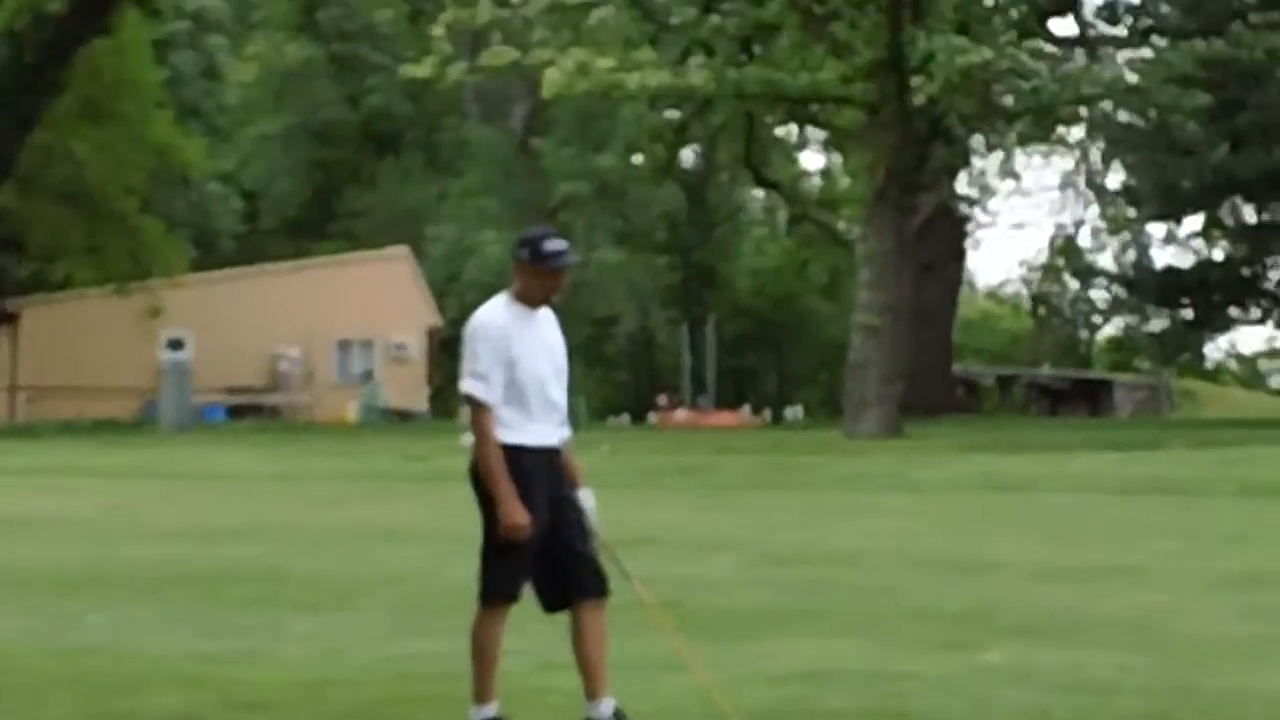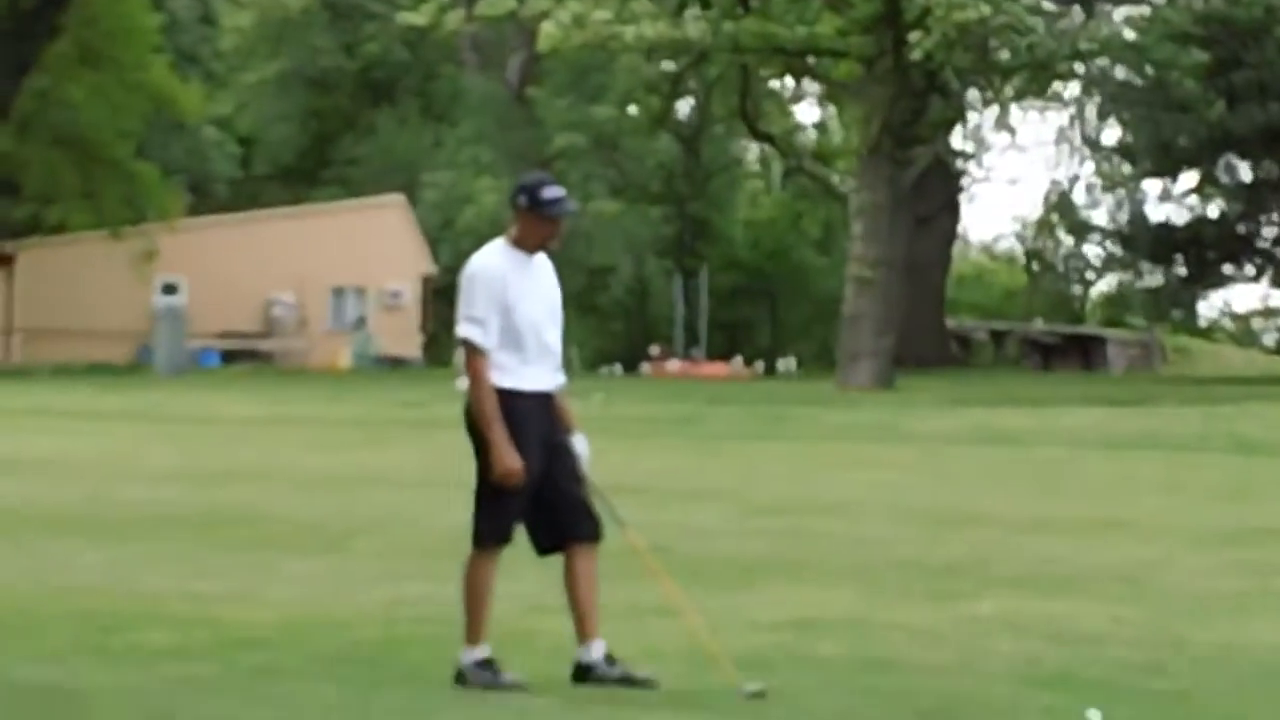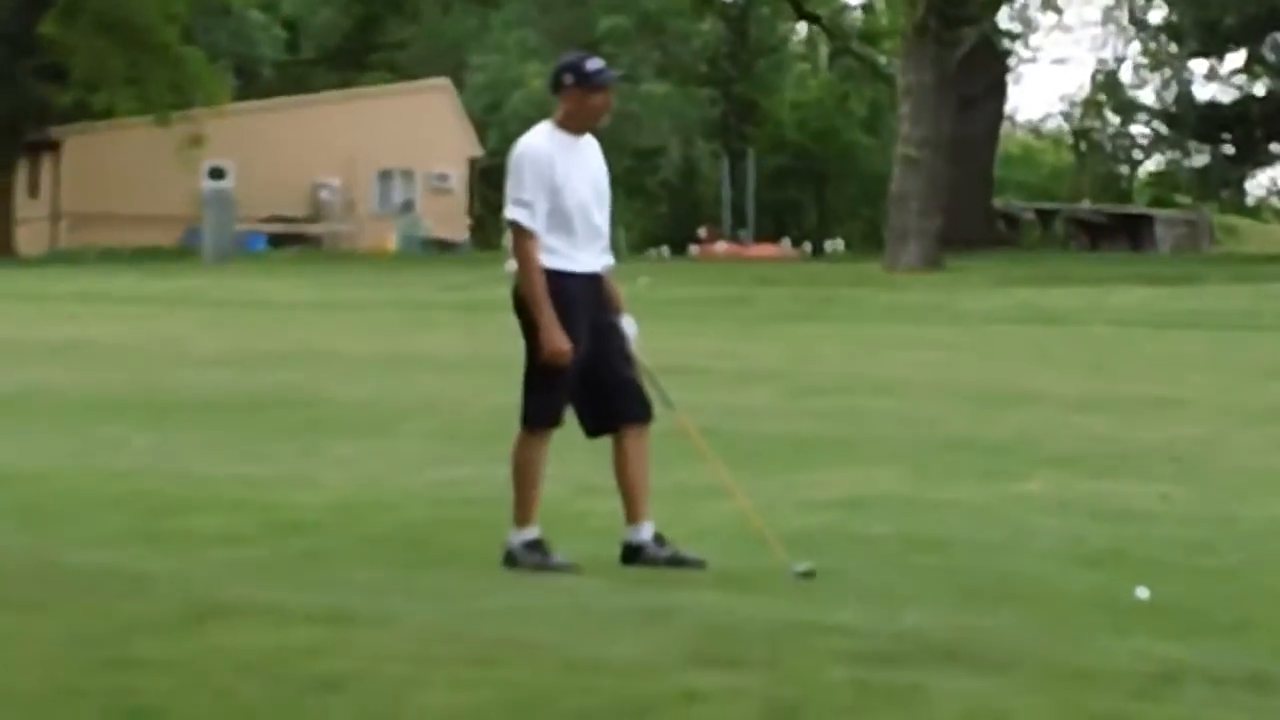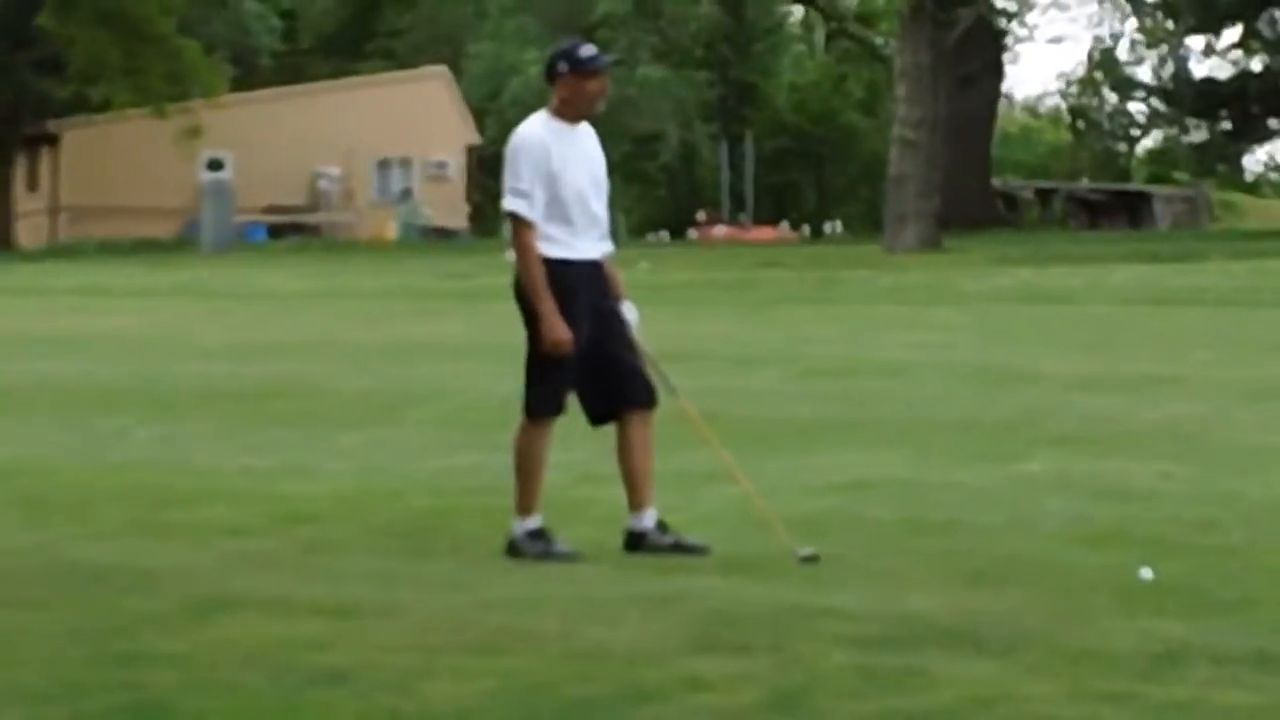
dt=0.5s
person 1, frame 1
left shoulder: (548, 321)
right shoulder: (491, 324)
right elbow: (483, 419)
left wrist: (576, 480)
right wrist: (506, 500)
left hip: (548, 464)
right hip: (510, 463)
left knee: (588, 587)
right knee: (498, 595)
person 1, frame 2
left shoulder: (544, 266)
right shoulder: (487, 268)
right elbow: (477, 362)
left wrist: (570, 427)
right wrist: (499, 444)
left hip: (543, 411)
right hip: (505, 407)
left knee: (581, 531)
right knee: (491, 538)
left ankle: (592, 656)
right ankle: (474, 658)
person 1, frame 3
left shoulder: (590, 147)
right shoulder: (535, 150)
right elbow: (526, 244)
left wrist: (618, 307)
right wrist: (548, 325)
left hip: (591, 292)
right hip: (553, 290)
left knee: (632, 412)
right knee: (541, 419)
left ankle: (640, 537)
right ankle: (523, 539)
person 1, frame 4
left shoulder: (587, 136)
right shoulder: (532, 140)
right elbow: (524, 234)
left wrist: (618, 295)
right wrist: (548, 315)
left hip: (591, 281)
right hip: (554, 279)
left knee: (635, 398)
right knee: (542, 408)
left ankle: (644, 524)
right ankle: (526, 528)
